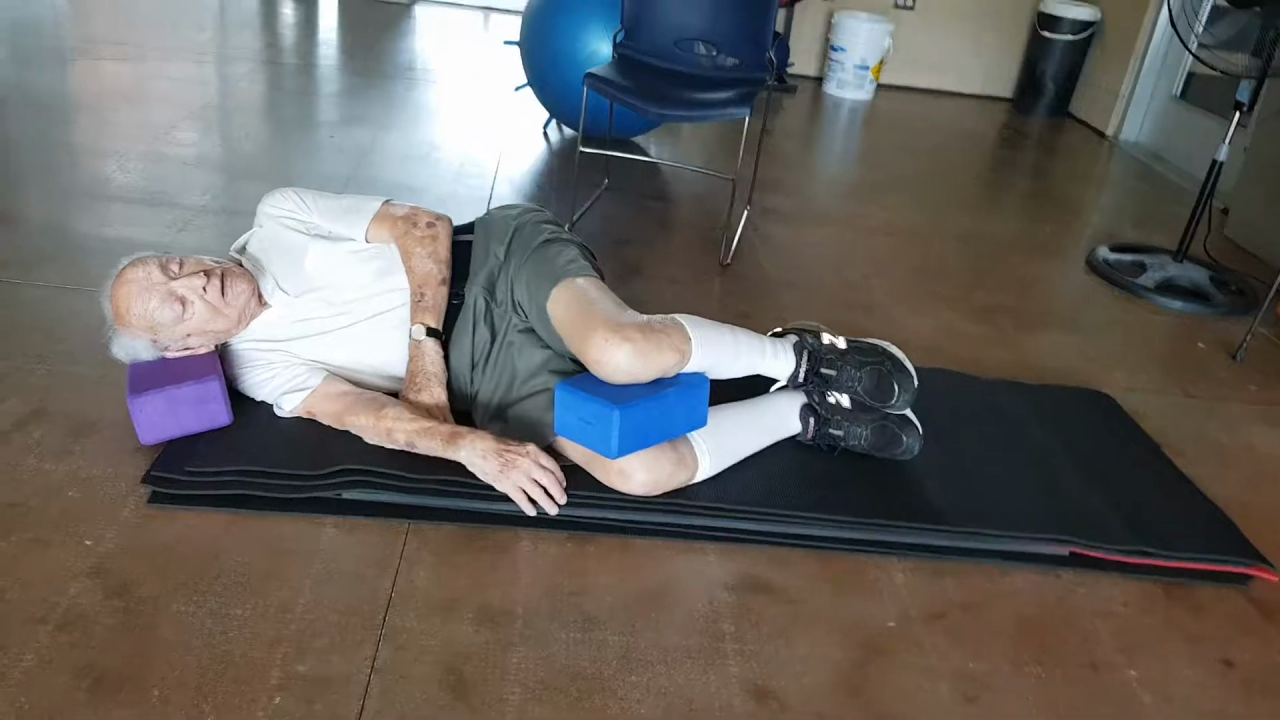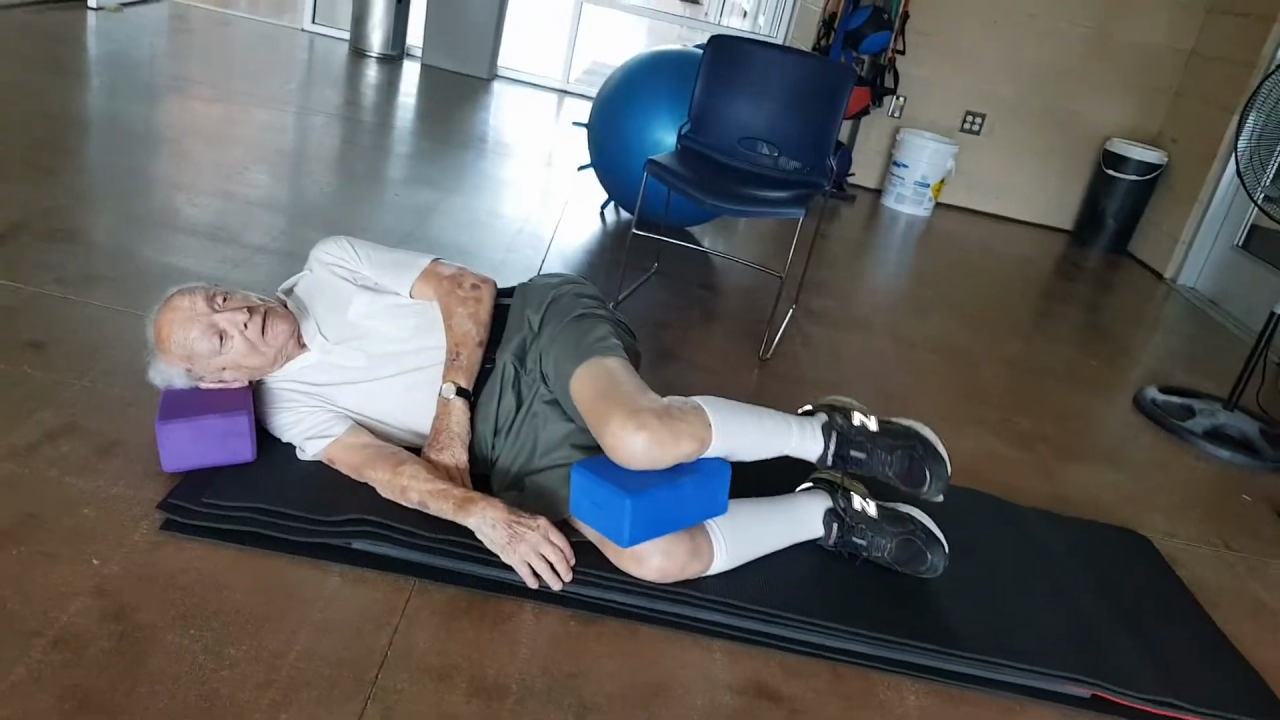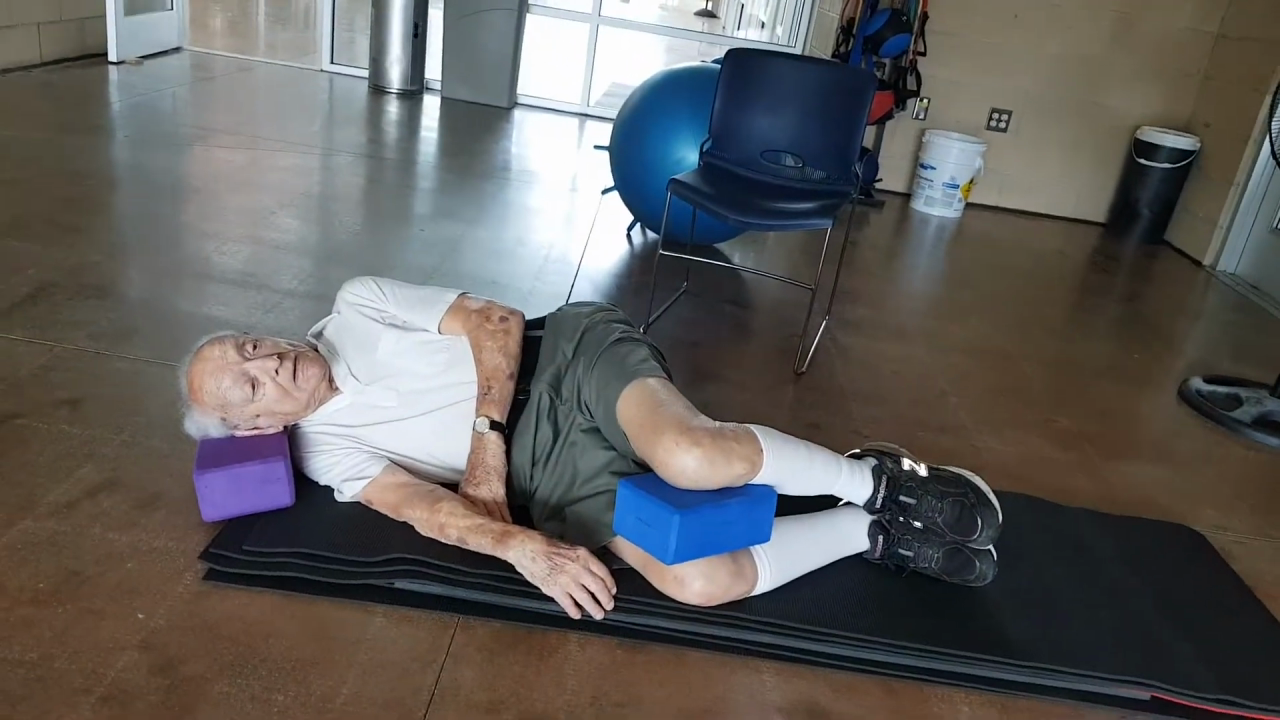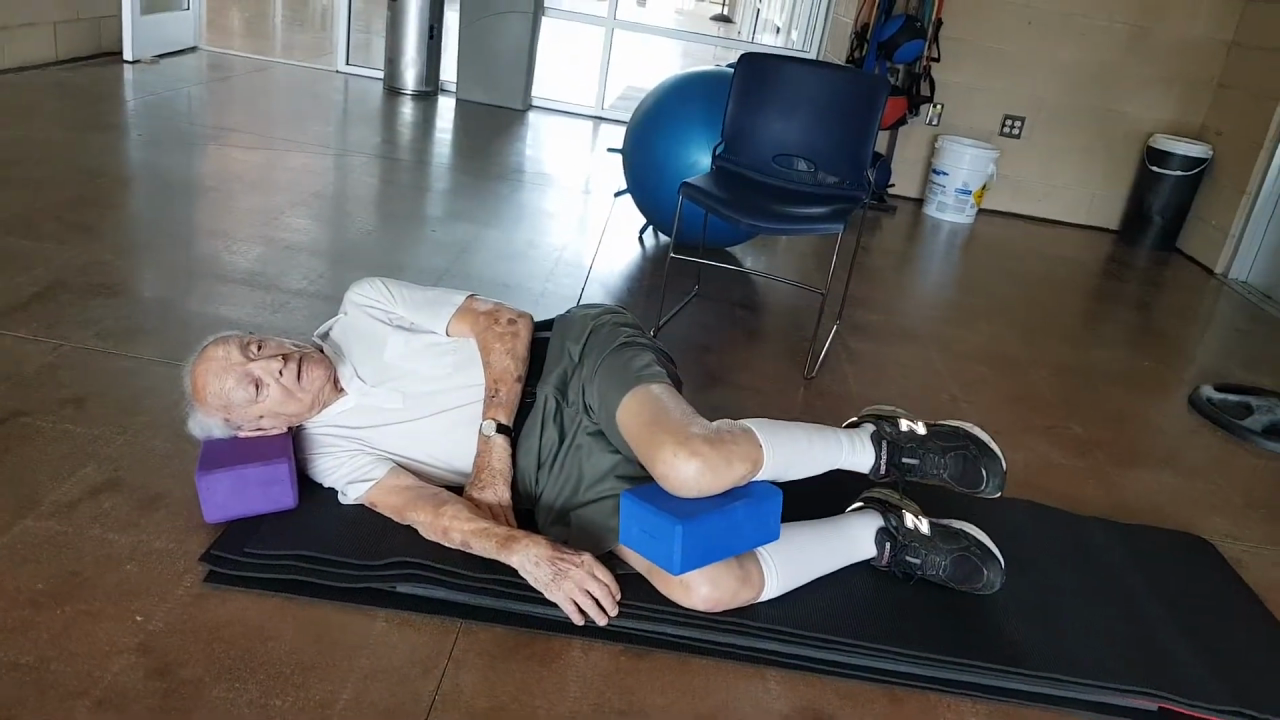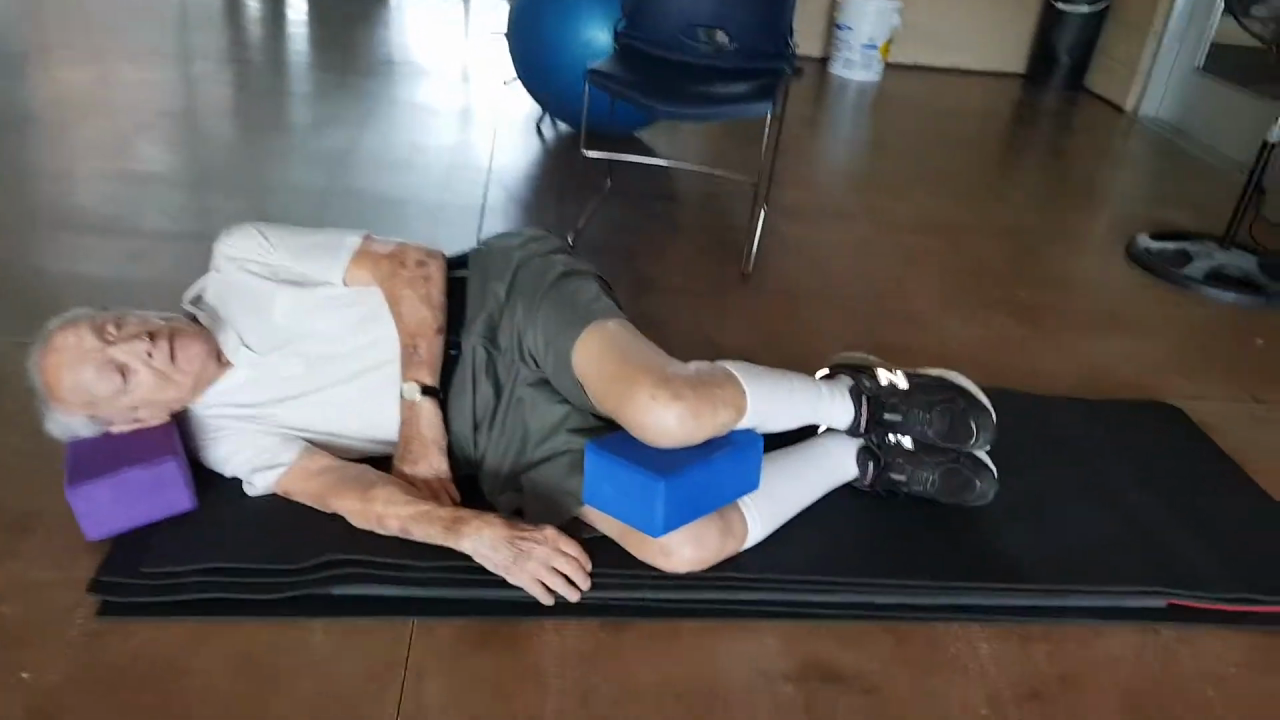
dt=1s
person 1, frame 1
left shoulder: (278, 217)
right shoulder: (258, 371)
left elbow: (423, 229)
right elbow: (365, 416)
left wrist: (420, 338)
right wrist: (470, 449)
right hip: (482, 372)
left knee: (620, 351)
right knee: (640, 471)
left ankle: (797, 358)
right ankle: (802, 412)
person 1, frame 2
left shoulder: (330, 263)
right shoulder: (289, 410)
left elbow: (469, 290)
right elbow: (387, 469)
left wrist: (450, 400)
right wrist: (482, 514)
right hip: (511, 441)
left knee: (638, 437)
right knee: (658, 559)
left ankle: (825, 438)
right ankle: (830, 515)
person 1, frame 3
left shoulder: (357, 303)
right shoulder: (324, 451)
left elbow: (497, 321)
right elbow: (423, 505)
left wrist: (486, 434)
right wrist: (521, 545)
right hip: (552, 469)
left knee: (689, 455)
right knee: (697, 580)
left ankle: (874, 482)
right ankle: (875, 534)
person 1, frame 4
left shoulder: (364, 304)
right shoulder: (330, 456)
left elbow: (505, 325)
right elbow: (430, 511)
left wrist: (492, 436)
right wrist: (525, 552)
right hip: (559, 476)
left knee: (688, 465)
right knee: (705, 588)
left ankle: (875, 445)
right ankle: (883, 533)
person 1, frame 5
left shoulder: (240, 261)
right shoulder: (226, 440)
left elbow: (411, 269)
right elbow: (353, 495)
left wrist: (416, 401)
right wrist: (475, 533)
right hip: (495, 432)
left knee: (665, 412)
right knee: (682, 545)
left ankle: (850, 398)
right ankle: (857, 458)
